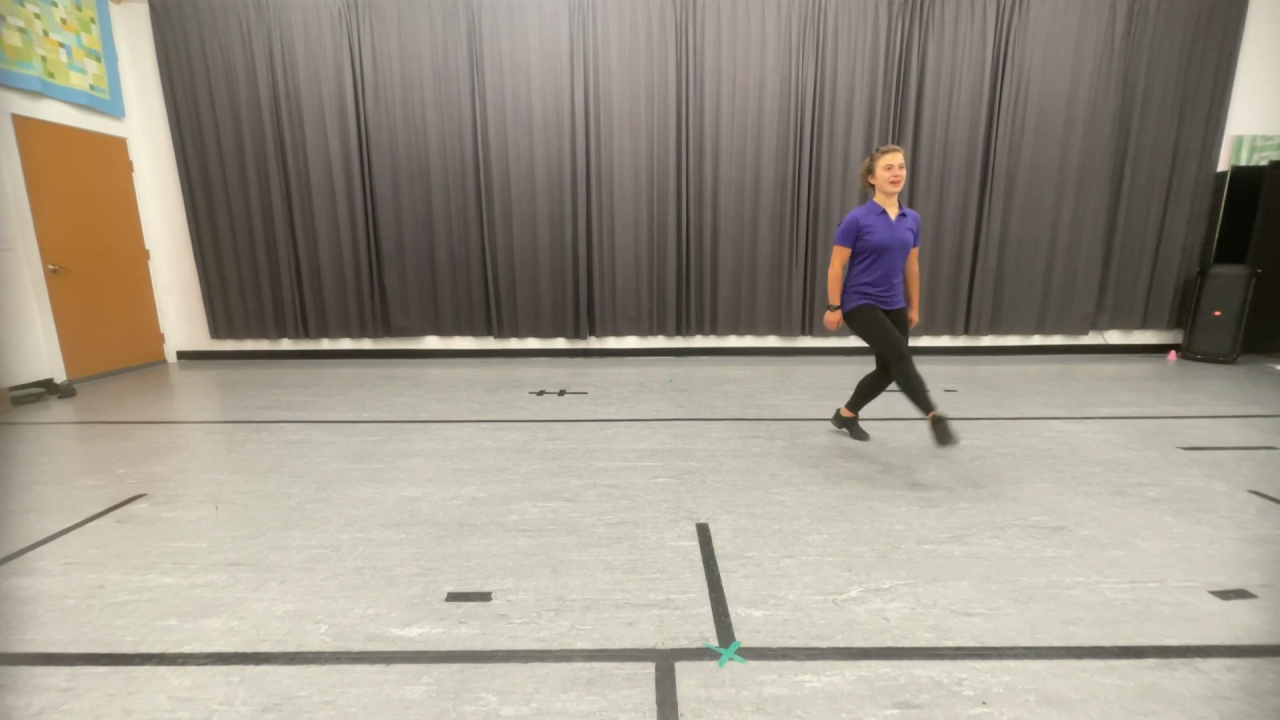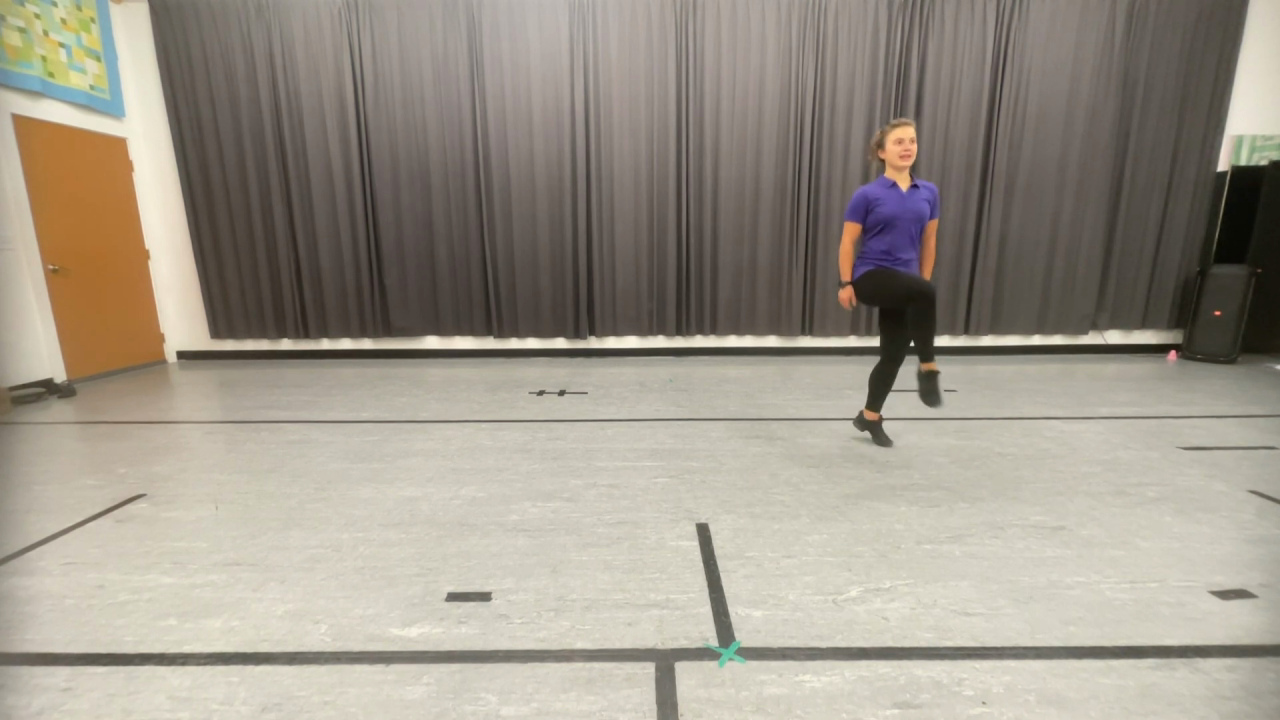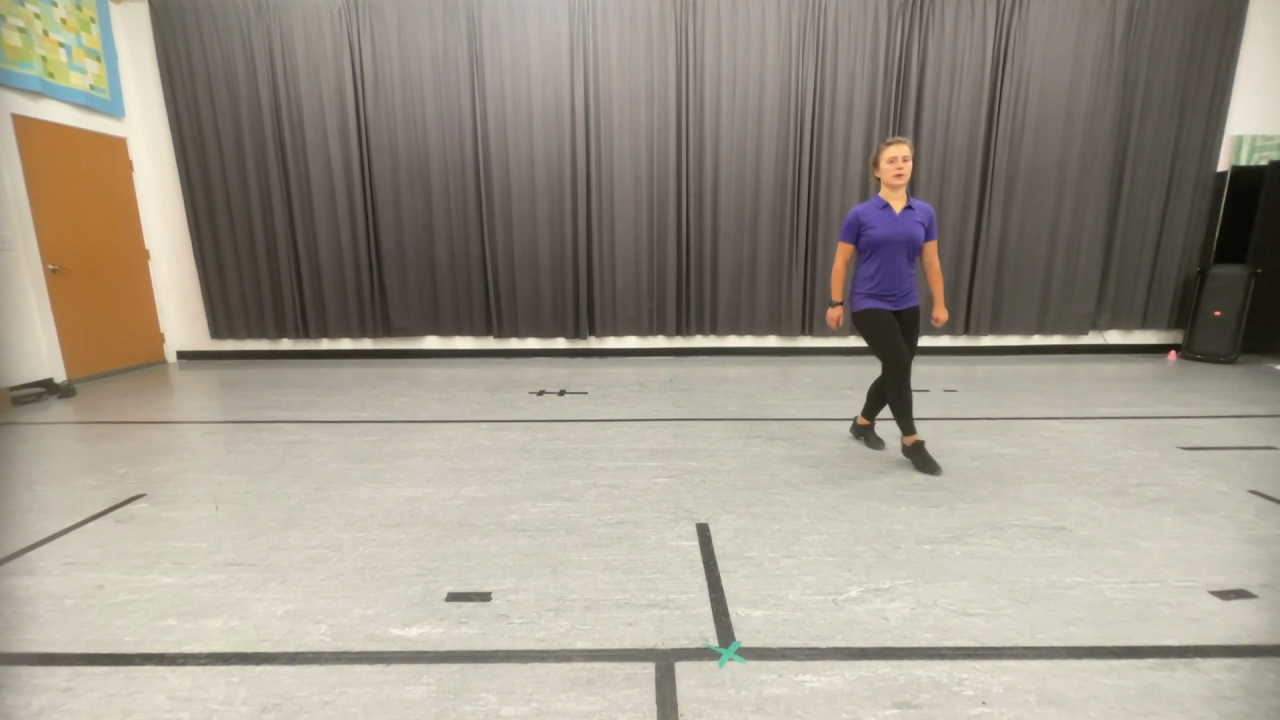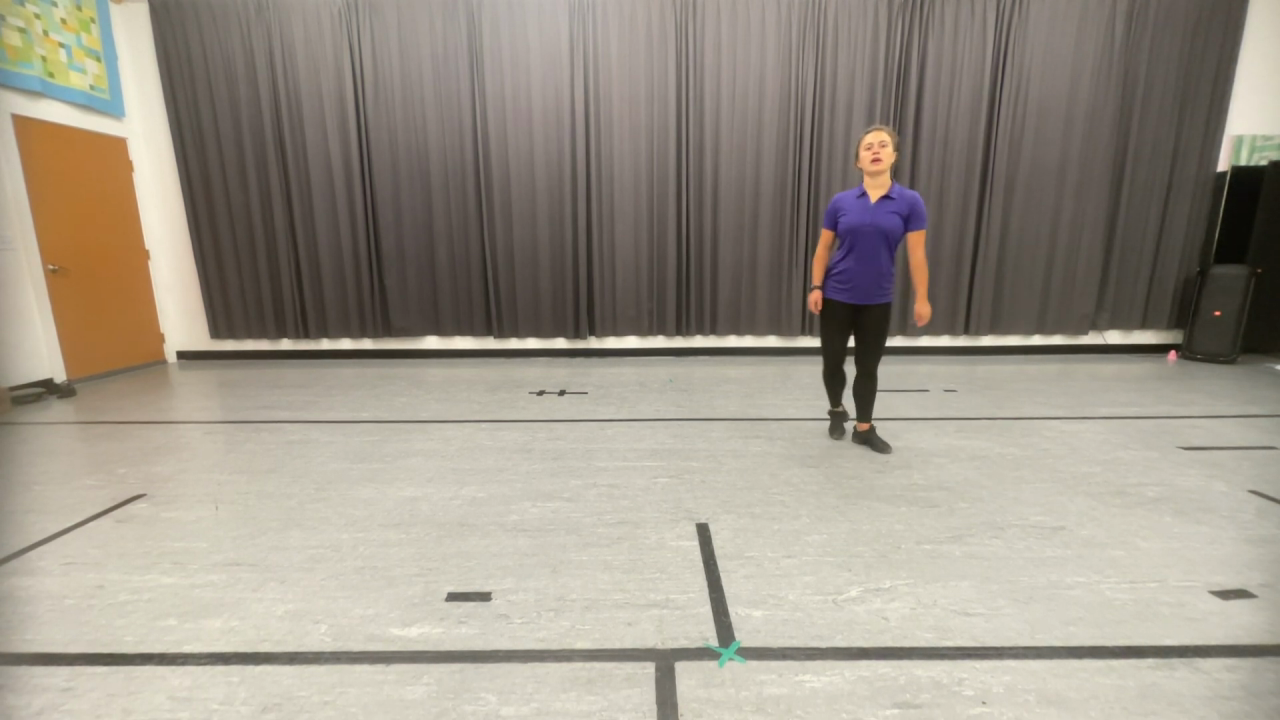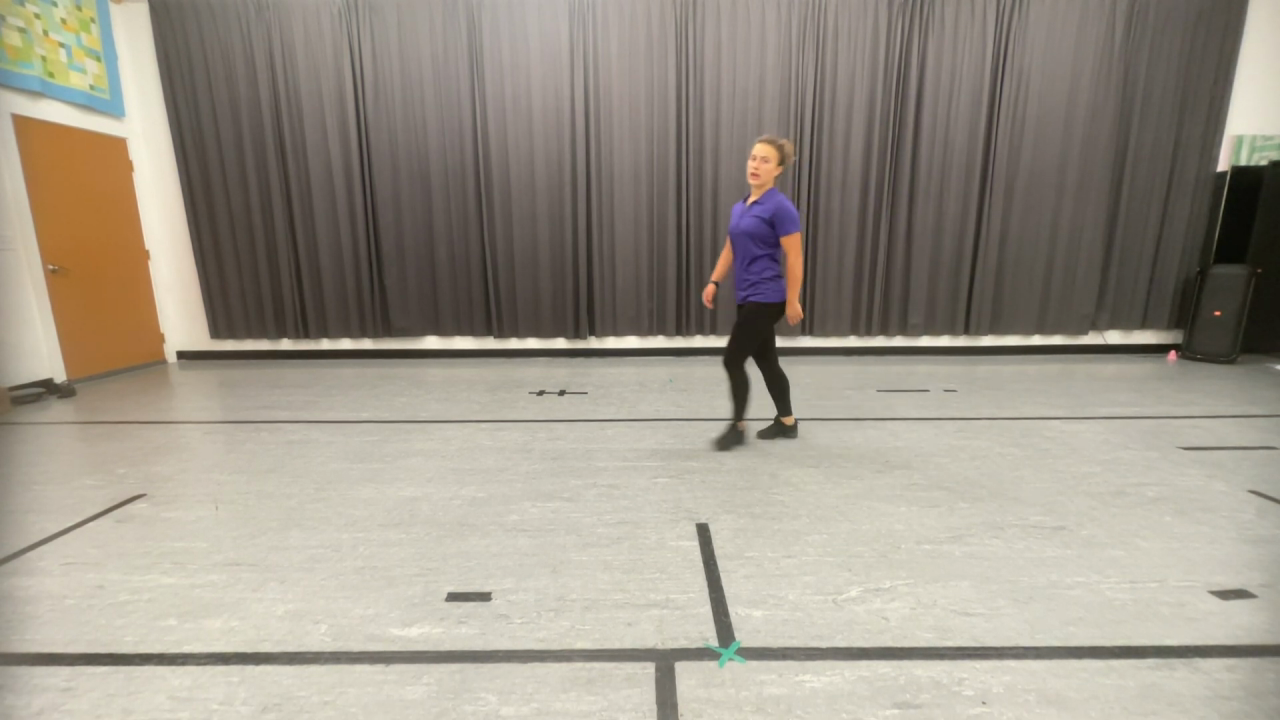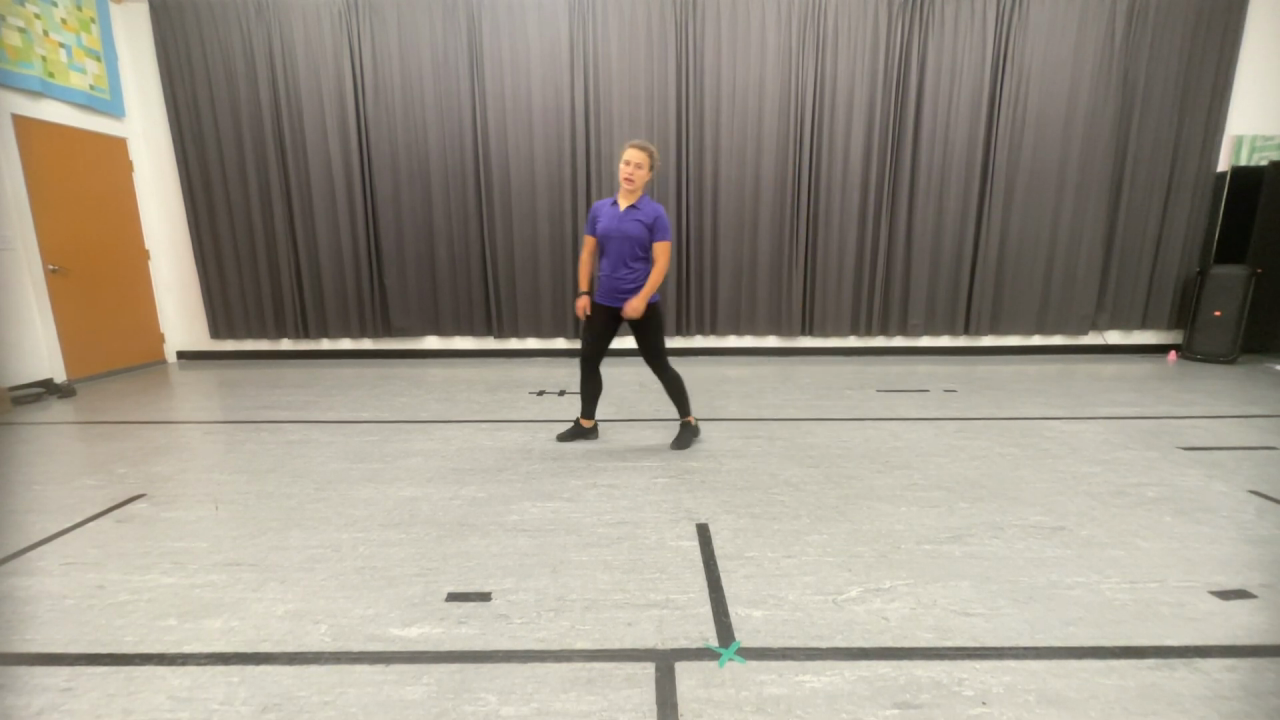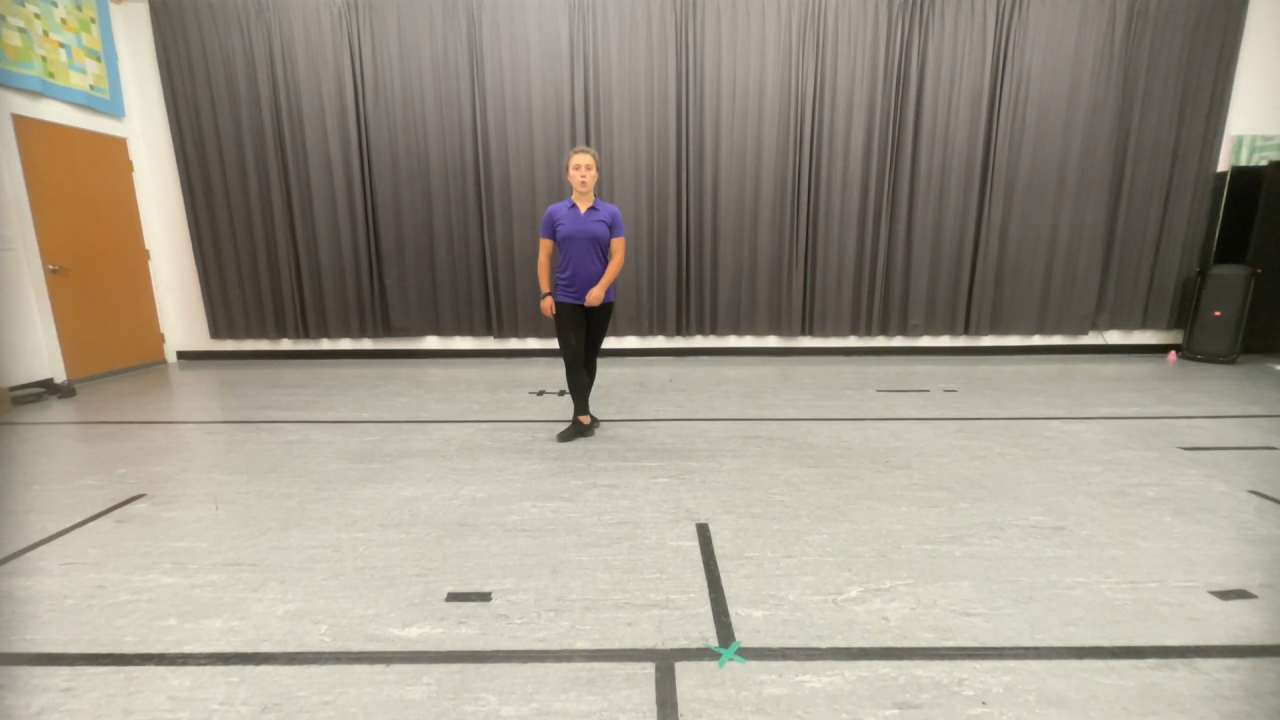
dt=0.7s
person 1, frame 1
left shoulder: (912, 220)
right shoulder: (856, 220)
left elbow: (911, 266)
right elbow: (837, 266)
left wrist: (913, 306)
right wrist: (834, 308)
left hip: (893, 307)
right hip: (860, 304)
left knee: (887, 370)
right knee: (898, 356)
left ankle: (847, 414)
right ankle: (935, 418)
person 1, frame 2
left shoulder: (929, 193)
right shoulder: (868, 195)
left elbow: (928, 241)
right elbow: (848, 243)
left wrist: (924, 279)
right wrist: (846, 284)
left hip: (902, 282)
right hip: (870, 276)
left knee: (893, 354)
right knee: (922, 293)
left ankle: (870, 416)
right ankle: (928, 370)
person 1, frame 3
left shoulder: (924, 213)
right shoulder: (860, 215)
left elbow: (931, 262)
right elbow: (841, 262)
left wrist: (939, 304)
right wrist: (836, 303)
left hip: (906, 305)
right hip: (869, 304)
left knee: (894, 371)
right knee: (900, 365)
left ankle: (863, 423)
right ankle: (911, 442)
person 1, frame 4
left shoulder: (910, 202)
right shoulder: (840, 202)
left elbow: (916, 253)
right elbow: (824, 248)
left wrist: (922, 298)
right wrist: (816, 287)
left hip: (877, 300)
right hip: (838, 295)
left knee: (868, 365)
right knee: (832, 359)
left ankle: (864, 428)
right ankle: (837, 411)
person 1, frame 5
left shoulder: (780, 207)
right shoulder: (740, 207)
left elbow: (793, 257)
right elbow: (730, 250)
left wrist: (793, 300)
right wrist: (713, 282)
left hip: (765, 299)
right hip: (750, 298)
left knee: (733, 359)
right knee: (765, 361)
left ankle: (738, 427)
right ankle: (786, 421)
person 1, frame 6
left shoulder: (654, 213)
right shoulder: (599, 209)
left elbow: (661, 262)
right elbow: (587, 255)
left wrist: (641, 298)
right wrist: (583, 293)
left hip: (641, 302)
right hip: (605, 302)
left knee: (658, 364)
right knee: (588, 361)
left ankle: (688, 422)
right ankle: (586, 424)
person 1, frame 7
left shoulder: (611, 213)
right shoulder: (554, 213)
left elbow: (618, 256)
right elbow: (544, 257)
left wrist: (601, 287)
right wrist: (546, 293)
left hip: (600, 299)
right hip: (567, 299)
left knee: (589, 357)
right knee: (573, 358)
left ankle: (582, 412)
right ankle: (583, 418)
